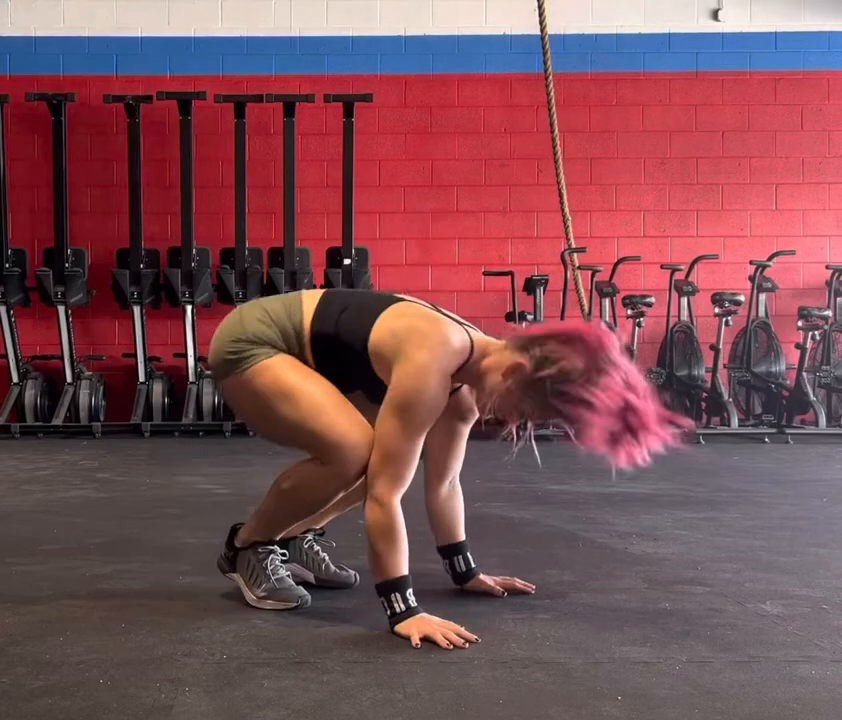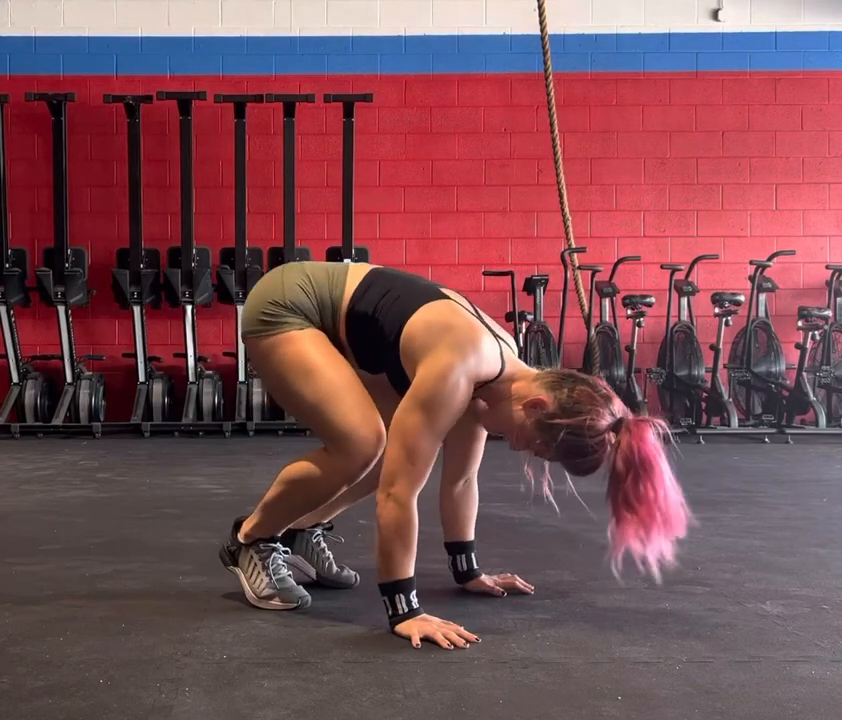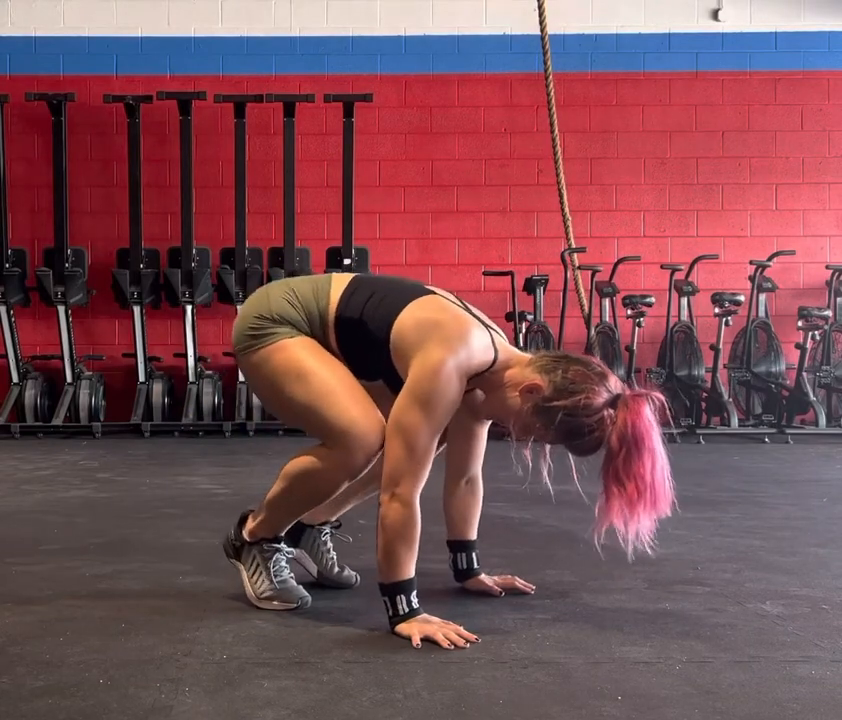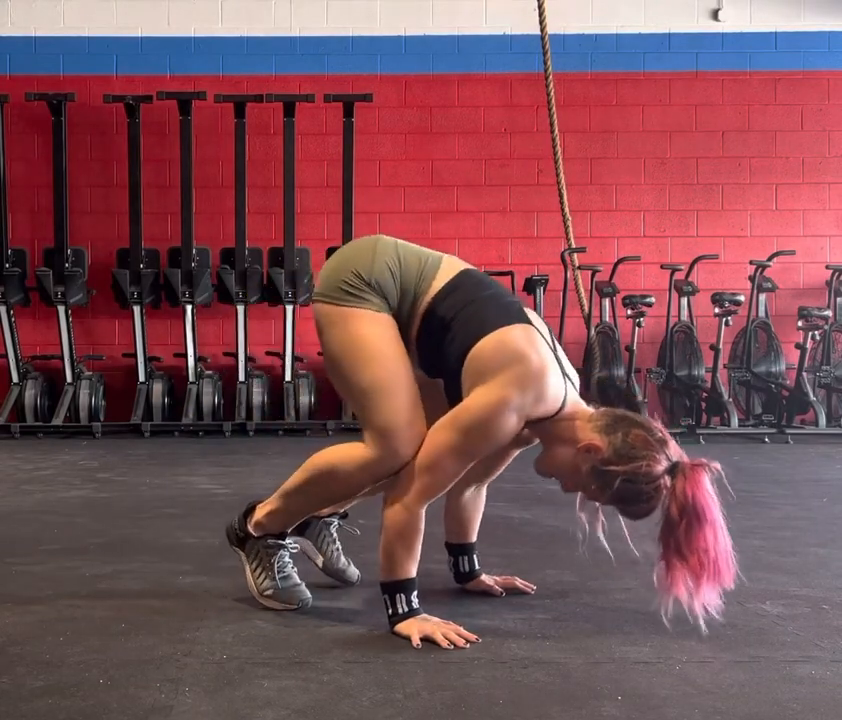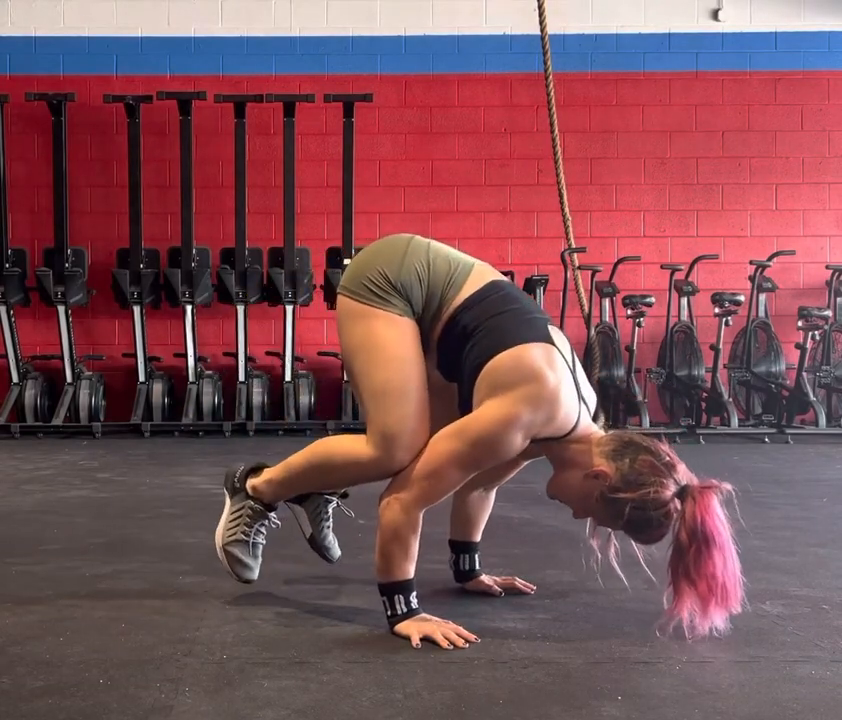
dt=1s
person 1, frame 1
left shoulder: (474, 372)
right shoulder: (433, 364)
left elbow: (441, 481)
right elbow: (383, 494)
left wrist: (465, 572)
right wrist: (404, 611)
left hip: (299, 347)
right hip: (250, 342)
left knee: (388, 454)
right knee: (352, 452)
left ankle: (293, 540)
right ankle: (249, 547)
person 1, frame 2
left shoulder: (502, 370)
right shoulder: (458, 370)
left elbow: (459, 475)
right elbow: (396, 490)
left wrist: (467, 569)
right wrist: (403, 611)
left hip: (333, 313)
right hip: (286, 305)
left knee: (412, 448)
right knee: (362, 446)
left ankle: (300, 531)
right ankle: (250, 539)
person 1, frame 3
left shoulder: (492, 367)
right shoulder: (450, 363)
left elbow: (464, 474)
right elbow: (401, 490)
left wrist: (468, 569)
right wrist: (404, 610)
left hip: (325, 331)
right hip: (275, 320)
left knee: (422, 437)
right knee: (362, 438)
left ankle: (309, 527)
right ankle: (254, 538)
person 1, frame 4
left shoulder: (556, 406)
right shoulder: (518, 398)
left elbow: (466, 477)
right elbow: (412, 492)
left wrist: (467, 570)
right wrist: (403, 611)
left hip: (403, 286)
right hip: (364, 277)
left knee: (433, 449)
right knee: (397, 449)
left ankle: (316, 517)
right ankle: (260, 528)
person 1, frame 5
left shoulder: (576, 420)
right shoulder: (529, 415)
left elbow: (478, 478)
right elbow: (406, 495)
left wrist: (468, 568)
right wrist: (403, 610)
left hip: (432, 283)
right hip: (392, 275)
left knee: (442, 451)
right knee: (397, 453)
left ankle: (315, 492)
right ankle: (256, 492)
